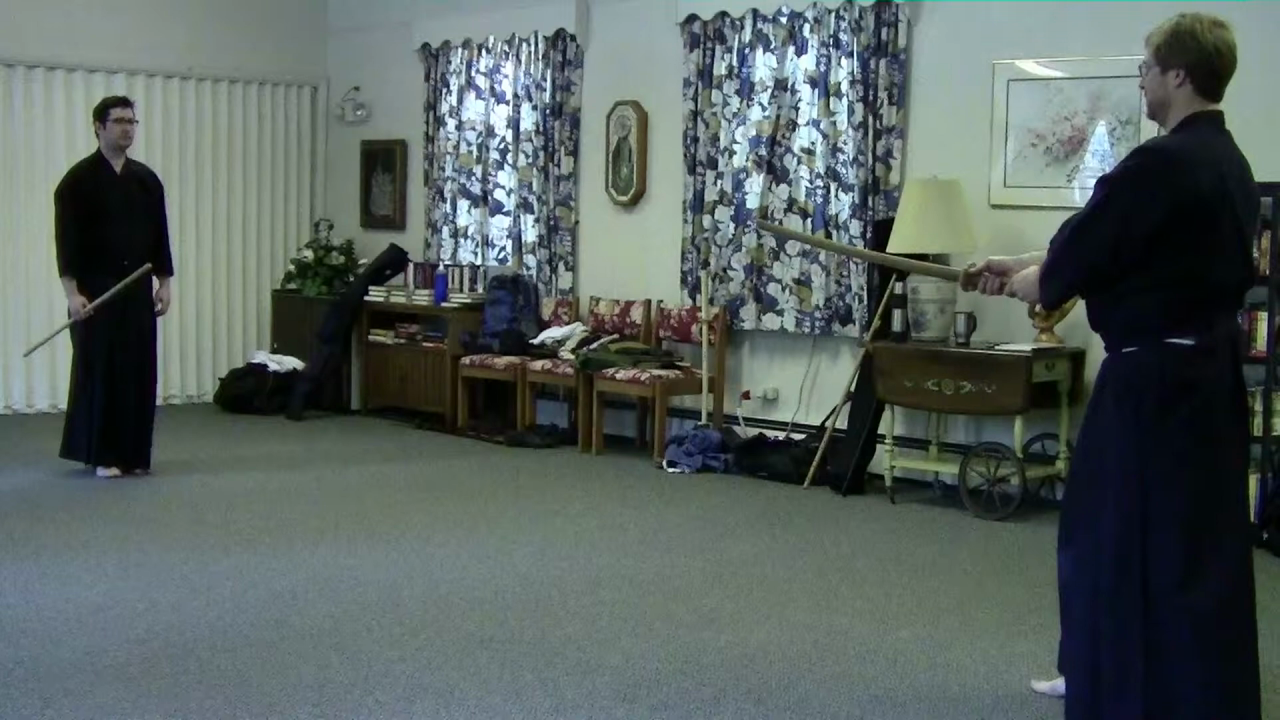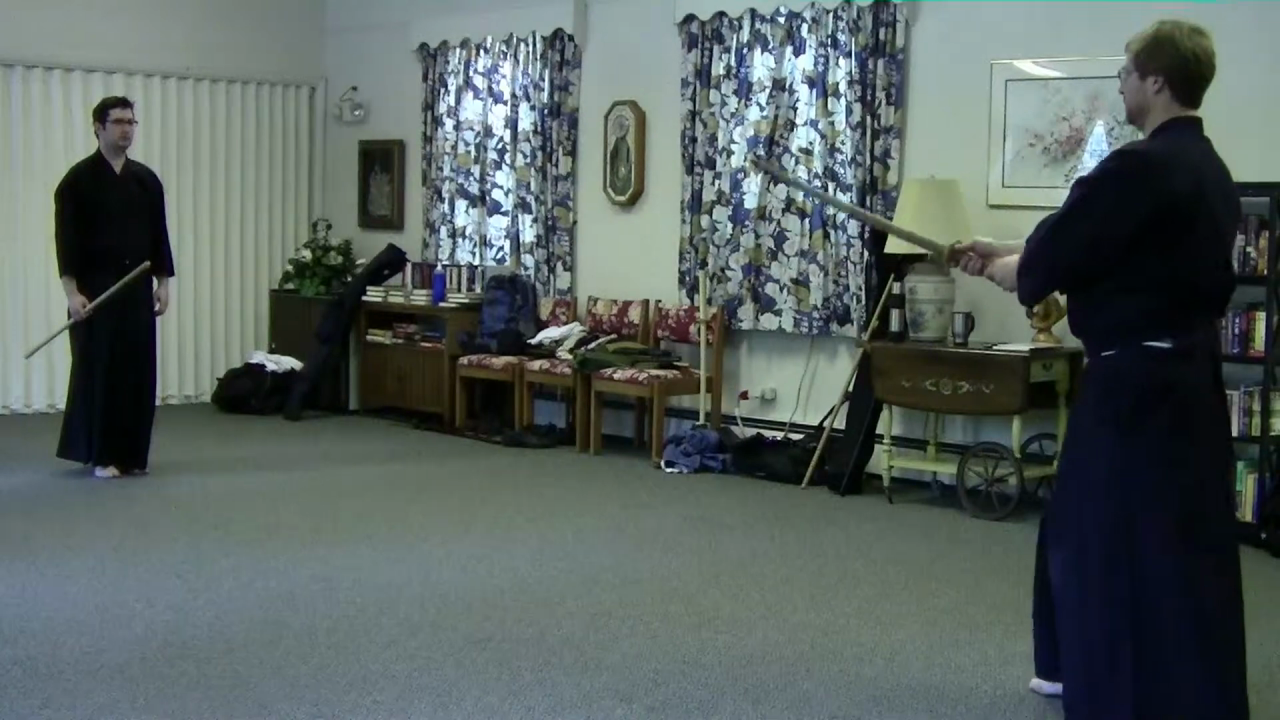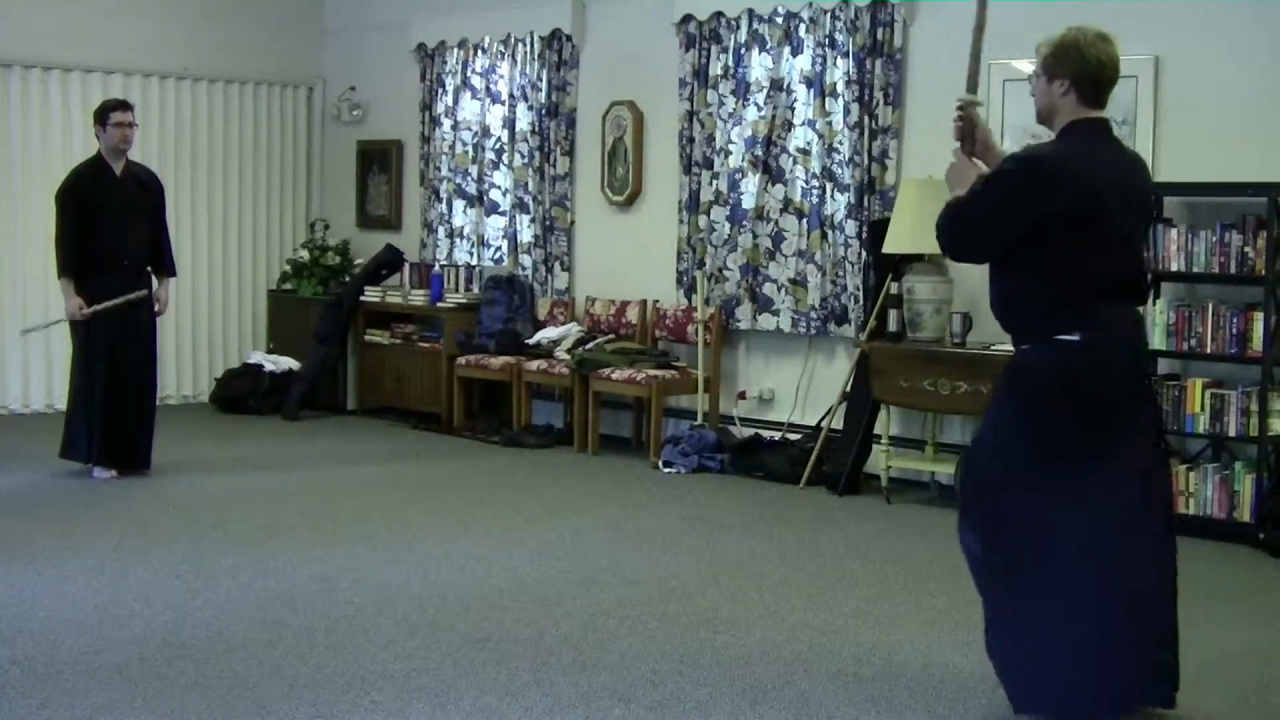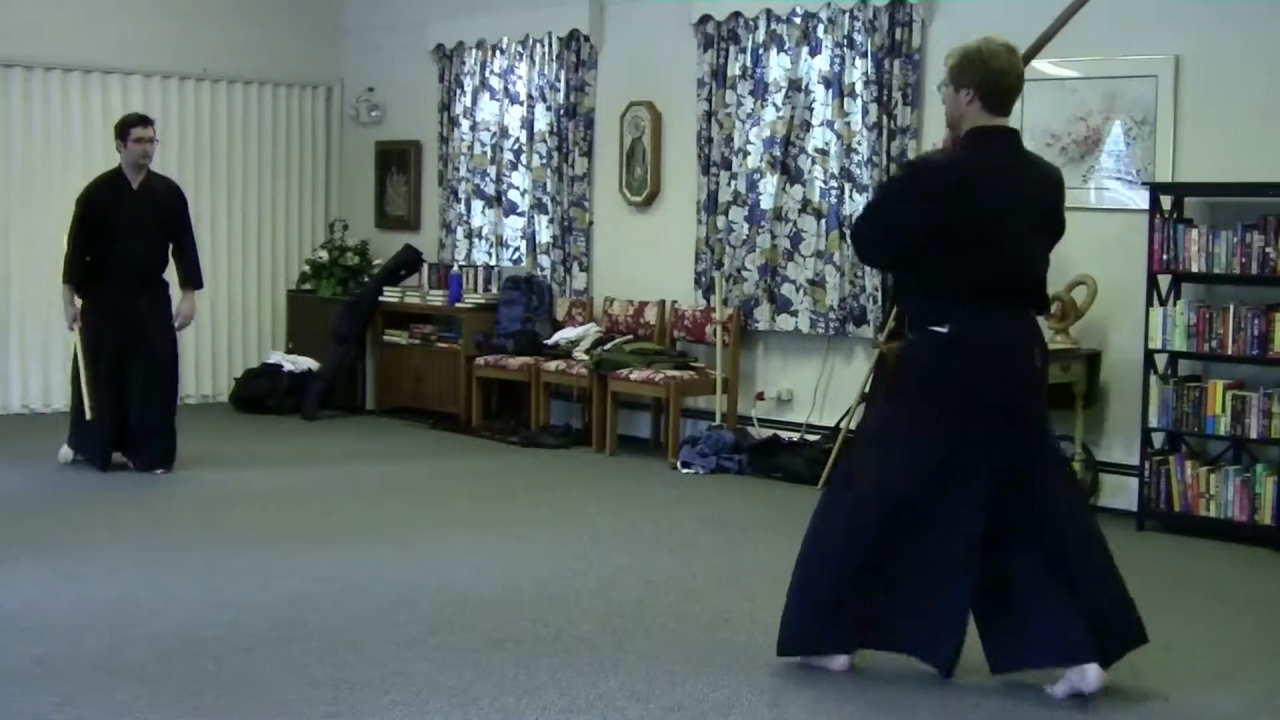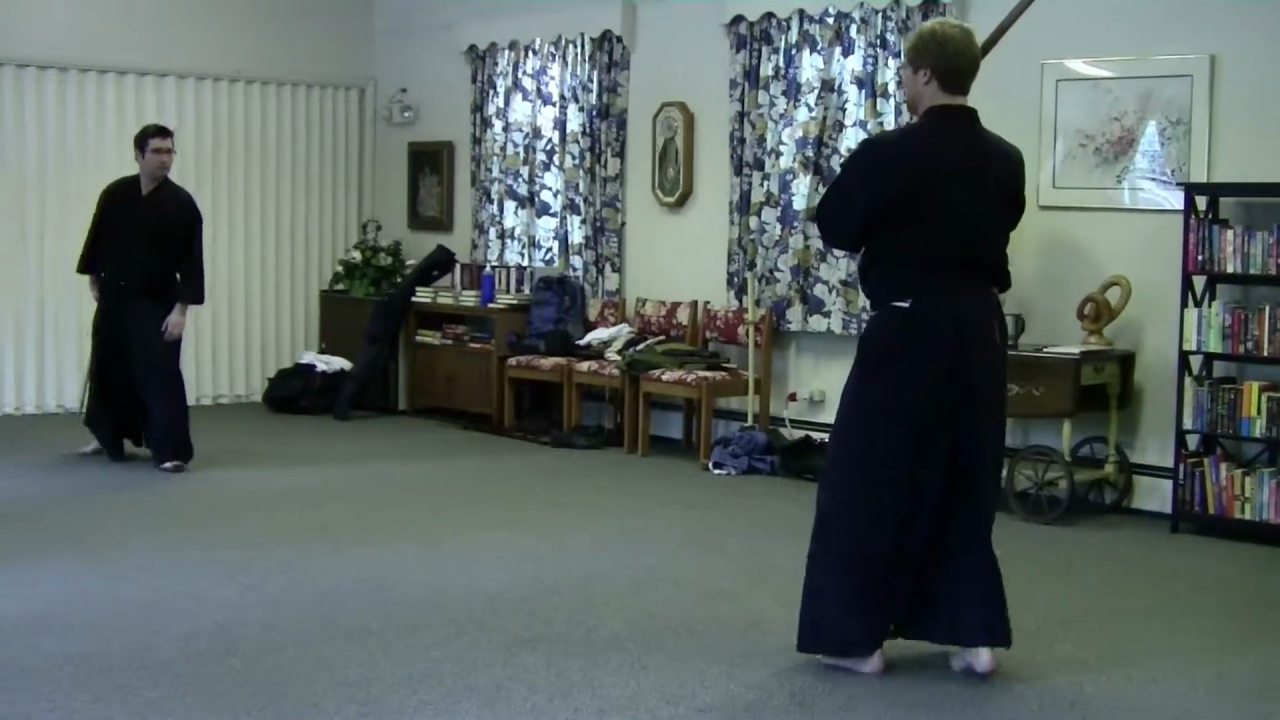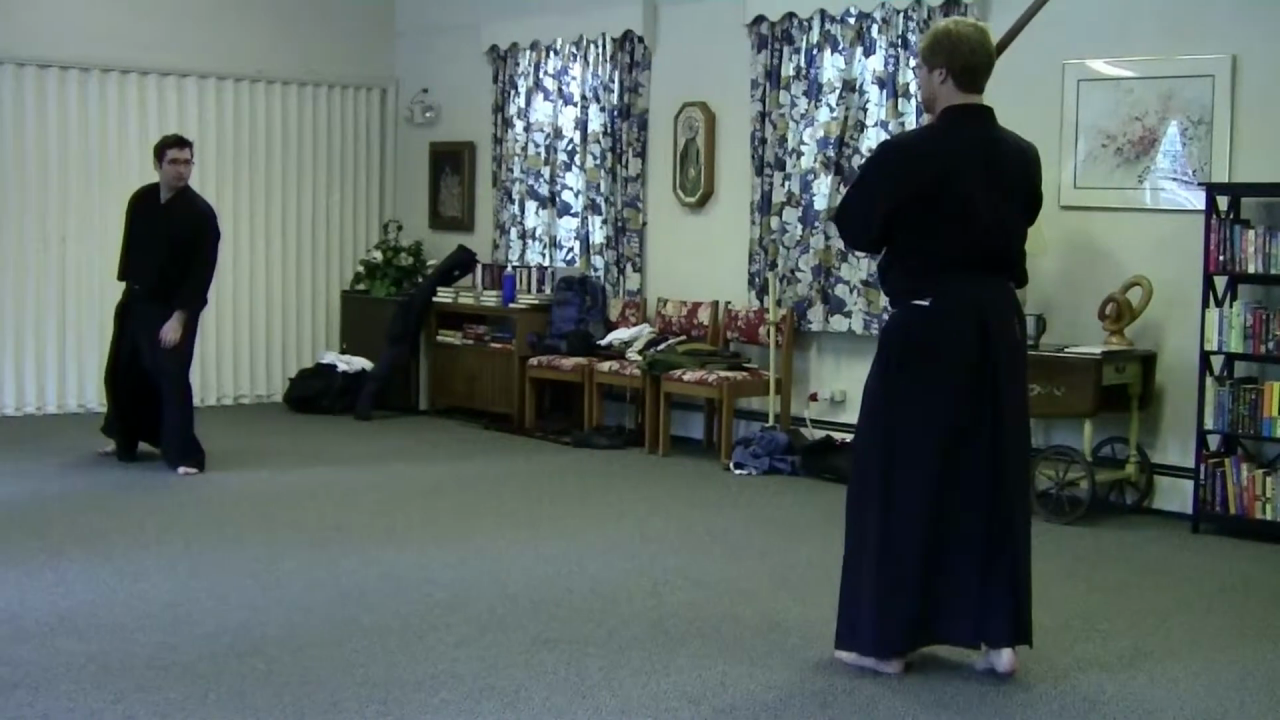
dt=0.4s
person 1, frame 1
left shoulder: (1165, 163)
right shoulder: (1227, 162)
left elbow: (1089, 248)
right elbow: (1113, 241)
left wrist: (1033, 281)
right wrist: (1025, 263)
left hip: (1159, 375)
right hip: (1201, 368)
left knee: (1147, 537)
right knee: (1152, 530)
person 1, frame 2
left shoulder: (1142, 167)
right shoulder: (1206, 169)
left elbow: (1057, 255)
right elbow: (1088, 234)
left wrist: (1006, 267)
right wrist: (1016, 252)
left hip: (1139, 378)
right hip: (1181, 371)
left knee: (1143, 542)
right knee: (1089, 525)
person 1, frame 3
left shoulder: (1042, 167)
right shoulder: (1128, 168)
left elbow: (958, 235)
left wrist: (967, 186)
right wrist: (995, 165)
left hip: (1062, 360)
right hip: (1119, 353)
left knee: (1005, 503)
right knee: (1112, 511)
person 1, frame 4
left shoulder: (931, 177)
right shoulder: (1044, 180)
left elbow: (871, 243)
left hip: (944, 356)
right hip: (1015, 353)
left knee: (871, 491)
right knee: (1035, 499)
left ankle: (831, 635)
right ankle: (1083, 652)
person 1, frame 5
left shoulder: (889, 154)
right shoulder: (1004, 159)
left elbow: (836, 227)
left hip: (908, 329)
right hip: (978, 328)
left knee: (869, 477)
right knee: (965, 482)
left ankle: (854, 635)
right ankle: (975, 634)
person 1, frame 6
left shoulder: (907, 154)
right shoulder: (1021, 157)
left elbow: (855, 229)
left hip: (926, 326)
right hip: (997, 326)
left knee: (898, 477)
right knee: (994, 478)
left ankle: (882, 637)
right ankle: (998, 635)
person 2, frame 1
left shoulder: (147, 179)
right shoulder: (79, 179)
left elbow: (159, 234)
right elbow: (67, 239)
left wrist: (164, 282)
right wrist: (72, 292)
left hip: (137, 289)
right hip: (95, 289)
left knee: (138, 370)
right knee: (97, 370)
left ankle: (132, 452)
right ankle: (101, 453)
person 2, frame 2
left shoulder: (146, 179)
right shoulder: (79, 179)
left elbow: (158, 234)
right elbow: (67, 239)
left wrist: (163, 282)
right wrist: (72, 291)
left hip: (137, 288)
right hip: (95, 289)
left knee: (137, 370)
right knee: (97, 370)
left ankle: (129, 453)
right ankle: (100, 453)
person 2, frame 3
left shoulder: (147, 180)
right shoulder: (80, 181)
left elbow: (159, 235)
right elbow: (67, 240)
left wrist: (163, 282)
right wrist: (70, 292)
left hip: (135, 289)
right hip: (94, 290)
left knee: (138, 371)
right knee: (97, 371)
left ankle: (130, 453)
right ankle: (99, 455)
person 2, frame 4
left shoulder: (168, 193)
right shoulder: (98, 192)
left elbow: (183, 246)
right elbow: (78, 247)
left wrist: (188, 295)
right wrist: (70, 298)
left hip: (150, 297)
right hip: (103, 296)
left knee: (156, 373)
right knee: (97, 371)
left ankle: (150, 453)
right ankle: (82, 442)
person 2, frame 5
left shoulder: (181, 203)
right shoulder: (115, 194)
left elbow: (191, 260)
right elbow: (97, 240)
left wrist: (182, 310)
right wrist: (95, 283)
left hip: (157, 302)
right hip: (115, 297)
left knee: (162, 372)
right knee: (107, 368)
left ankle: (171, 450)
right ankle: (107, 436)
person 2, frame 6
left shoulder: (200, 213)
right shoulder: (140, 200)
left elbow: (201, 272)
right elbow: (131, 248)
left wrist: (179, 318)
right wrist: (131, 287)
left hip: (173, 307)
right hip: (135, 301)
left knee: (172, 375)
right knee: (123, 372)
left ankle: (184, 454)
right ankle: (126, 439)
